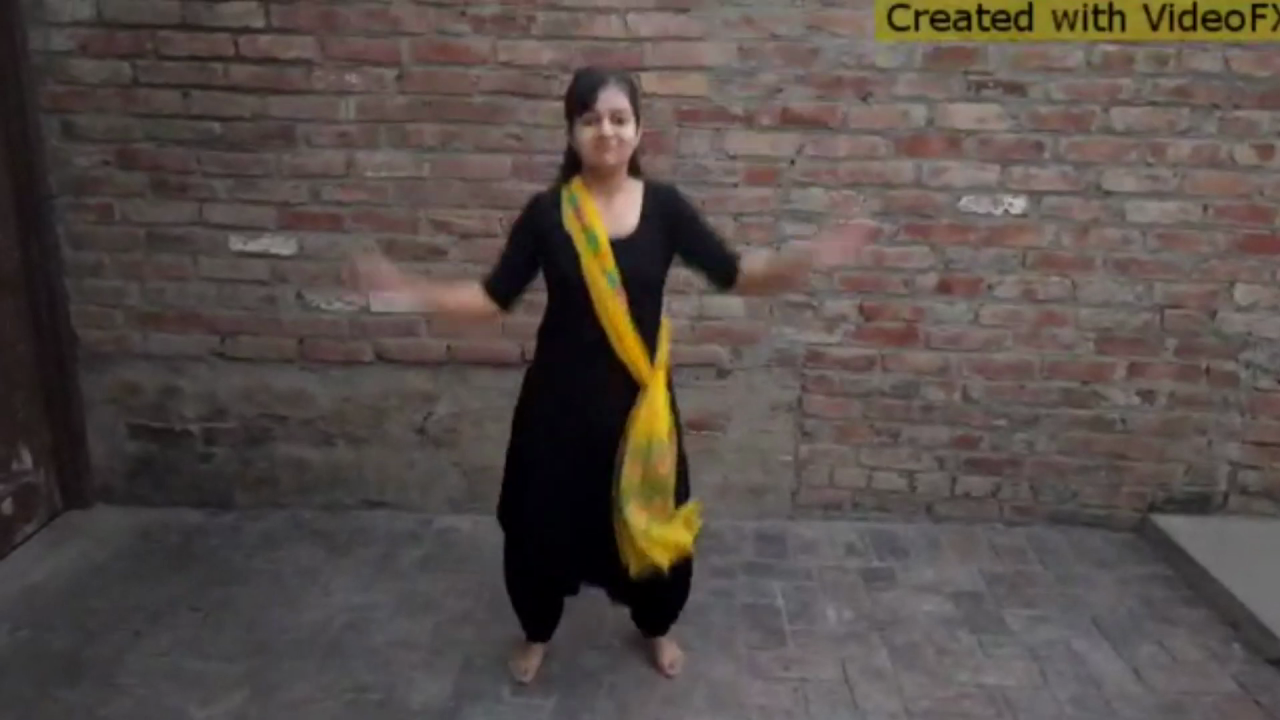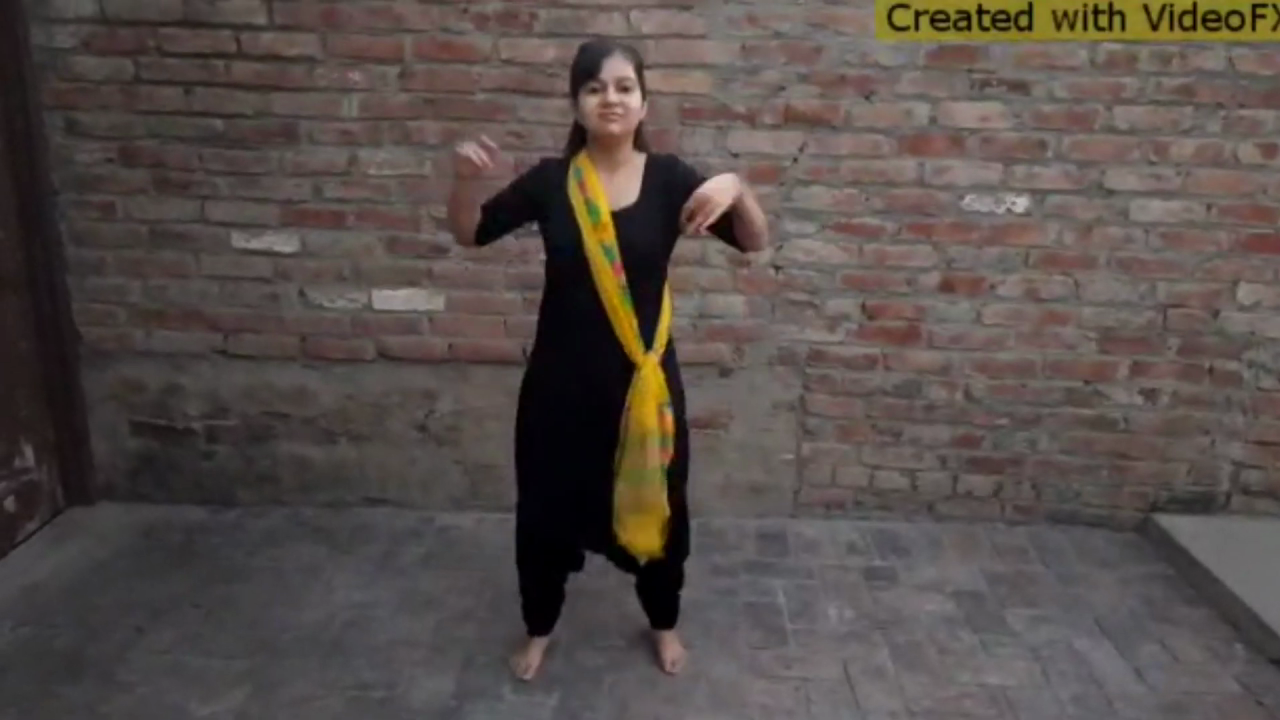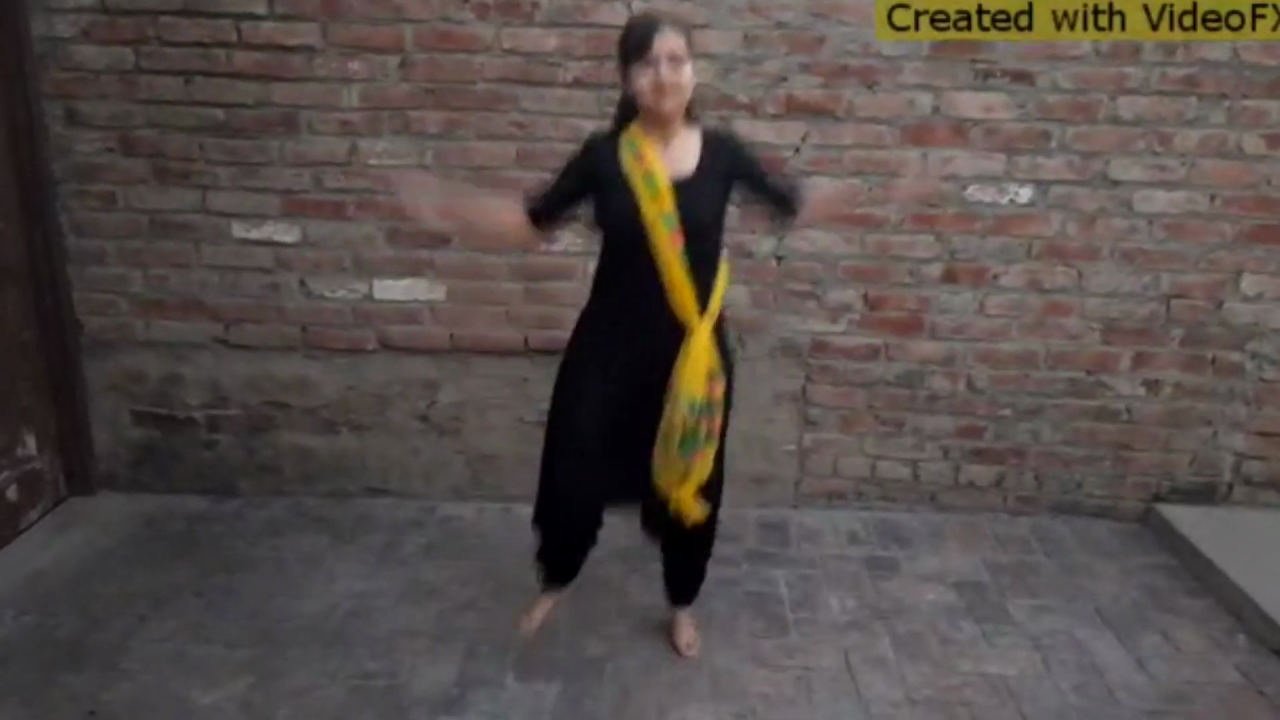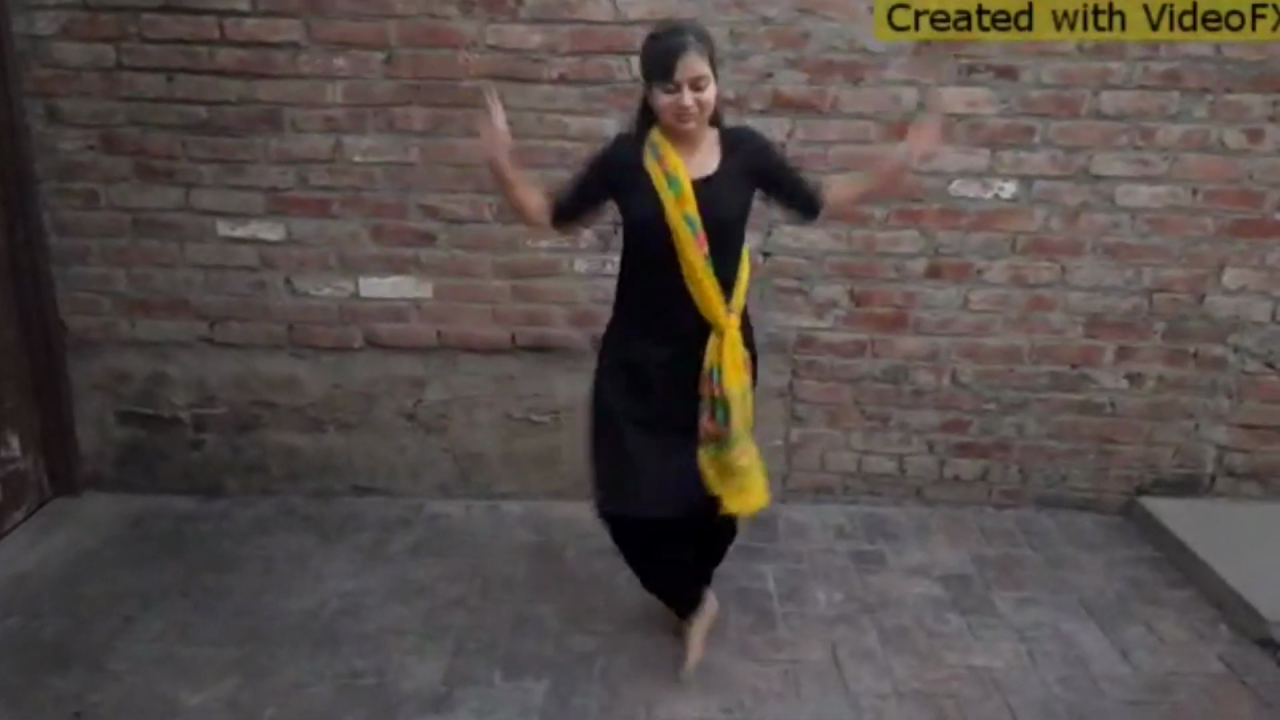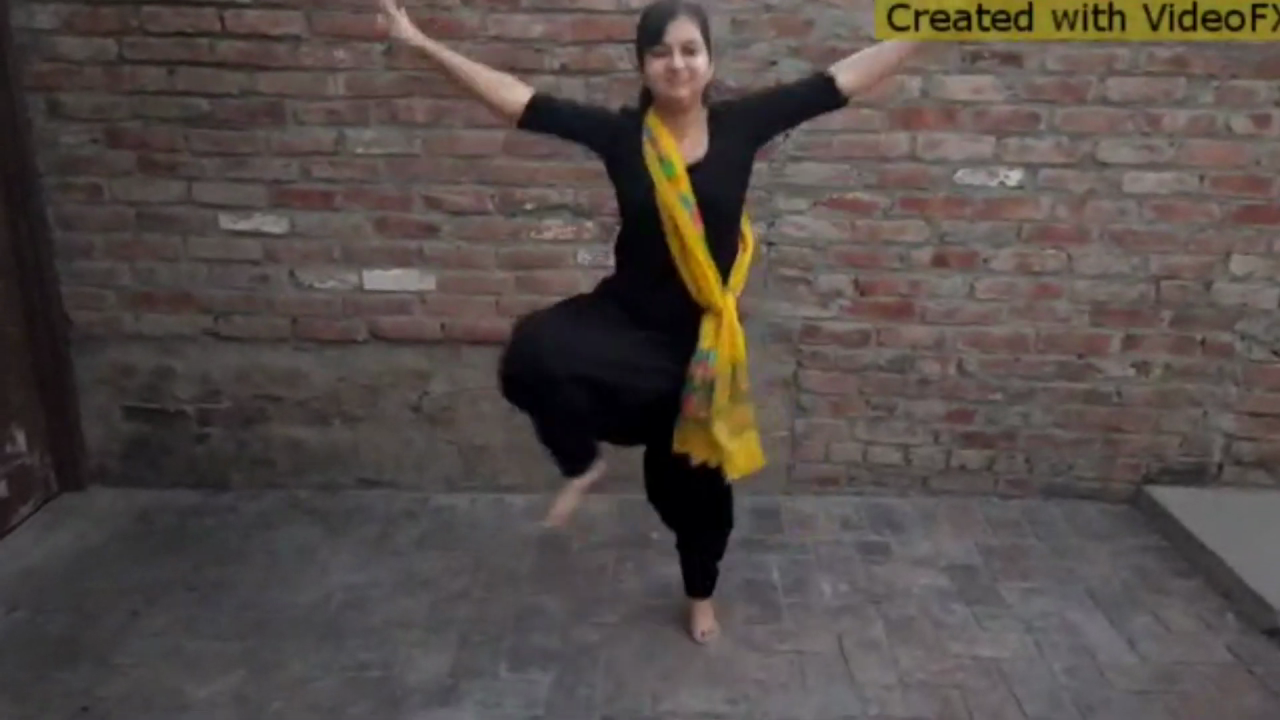
dt=0.4s
person 1, frame 1
left shoulder: (665, 206)
right shoulder: (546, 212)
left elbow: (735, 274)
right elbow: (494, 294)
left wrist: (801, 263)
right wrist: (414, 292)
left hip: (639, 402)
right hip: (560, 399)
left knee: (657, 530)
right knee: (537, 532)
left ankle: (657, 628)
right ankle: (537, 634)
person 1, frame 2
left shoulder: (668, 176)
right shoulder: (548, 180)
left elbow: (754, 240)
right elbow: (469, 234)
left wrist: (735, 189)
right wrist: (466, 179)
left hip: (643, 378)
right hip: (561, 377)
left knee: (655, 508)
right knee: (547, 508)
left ankle: (664, 622)
right ankle: (539, 628)
person 1, frame 3
left shoulder: (723, 152)
right shoulder: (601, 156)
left elbow: (790, 204)
right elbow: (533, 220)
right wrist: (453, 207)
left hip: (693, 350)
right hip: (611, 347)
left knee: (692, 486)
right knee: (574, 474)
left ankle: (682, 604)
right ankle: (555, 580)
person 1, frame 4
left shoulder: (745, 149)
right shoulder: (625, 159)
left elbow: (816, 202)
right elbow: (549, 214)
left wrist: (897, 163)
right wrist: (501, 161)
left hip: (719, 351)
right hip: (640, 352)
left knee: (716, 489)
right knee: (637, 492)
left ankle: (693, 594)
right ankle: (694, 599)
person 1, frame 5
left shoulder: (741, 123)
right shoulder: (616, 132)
left elbow: (841, 81)
right elbow: (518, 100)
left hip: (704, 329)
right hip: (624, 316)
left knee: (697, 470)
right knee: (534, 355)
left ankle: (700, 594)
right ankle: (582, 463)
